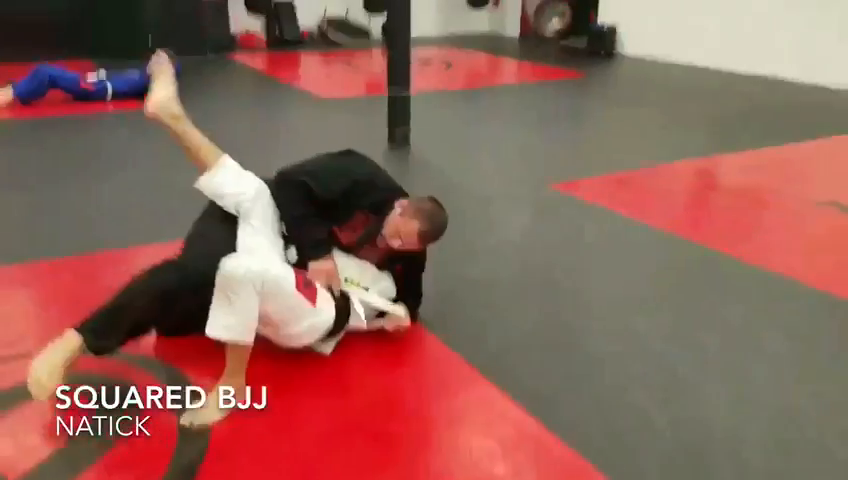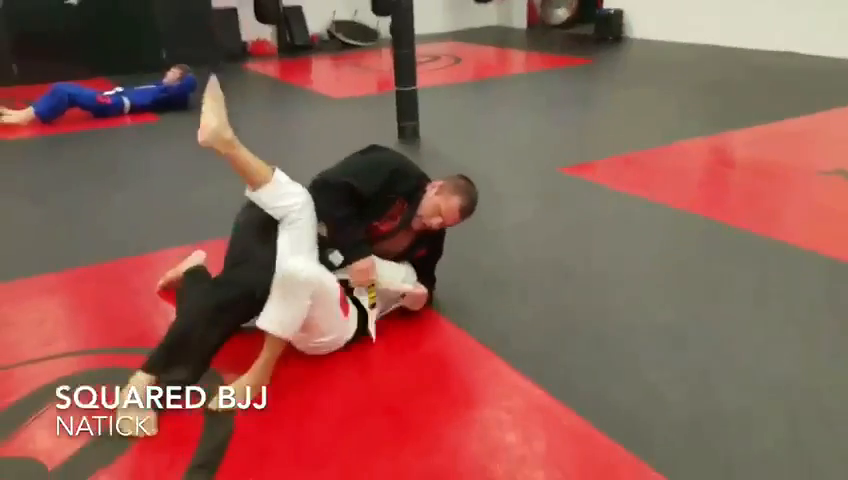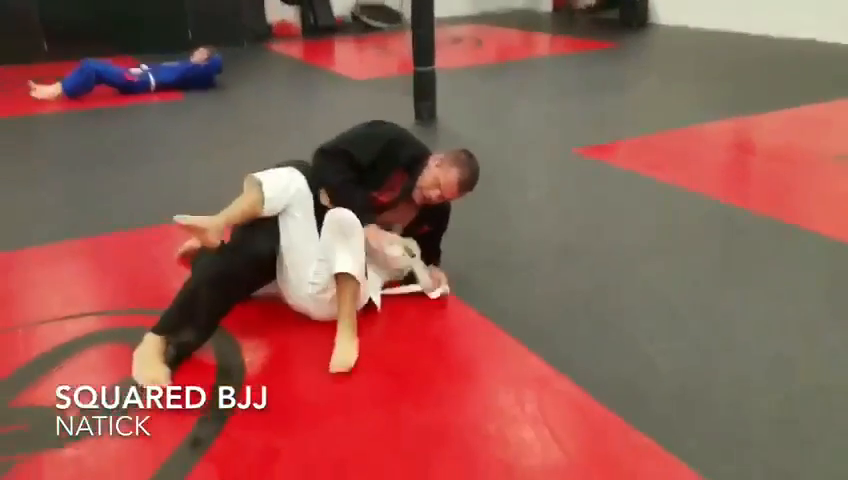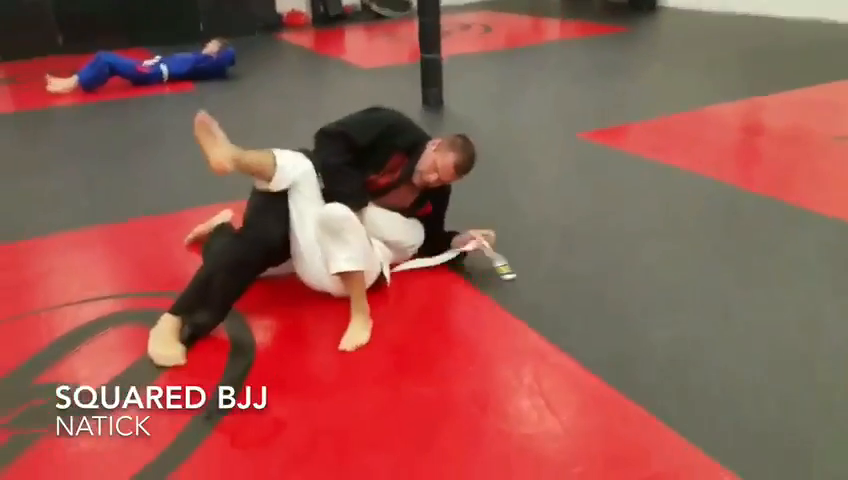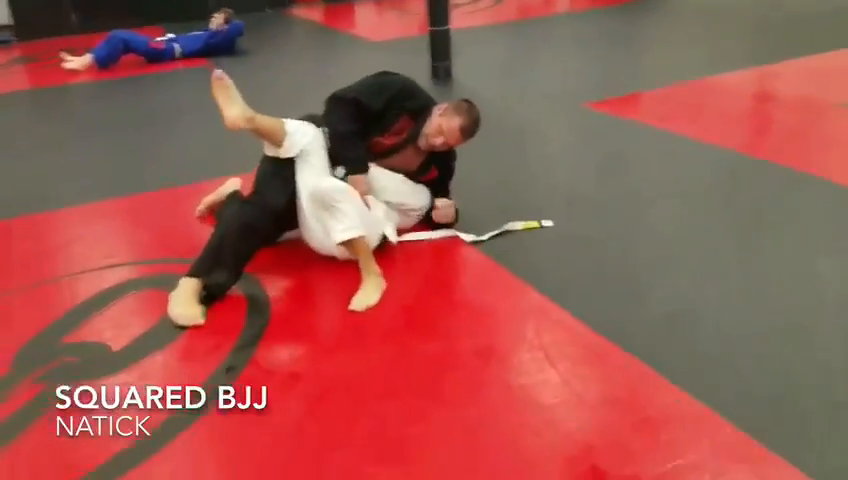
dt=0.3s
person 1, frame 1
left shoulder: (405, 249)
right shoulder: (365, 185)
left elbow: (406, 291)
right elbow: (292, 186)
left wrist: (400, 311)
right wrist: (315, 252)
person 1, frame 2
left shoulder: (428, 238)
right shoulder: (392, 169)
left elbow: (417, 277)
right elbow: (330, 190)
left wrist: (417, 294)
right wrist: (355, 257)
right hip: (282, 224)
person 1, frame 3
left shoulder: (435, 212)
right shoulder: (393, 144)
left elbow: (425, 253)
right elbow: (330, 160)
left wrist: (429, 272)
right wrist: (364, 219)
right hip: (287, 207)
person 1, frame 4
left shoulder: (434, 195)
right shoulder: (393, 129)
left elbow: (428, 239)
right elbow: (330, 140)
left wrist: (458, 241)
right wrist: (351, 201)
right hip: (299, 187)
right knee: (257, 244)
left ankle: (223, 232)
right ankle: (174, 321)
person 1, frame 5
left shoulder: (440, 161)
right shoulder: (401, 94)
left elbow: (431, 202)
right elbow: (341, 106)
left wrist: (444, 211)
right wrist: (355, 167)
left hip: (339, 182)
right hip: (304, 152)
left knee: (269, 223)
right knee: (267, 209)
left ankle: (233, 199)
right ankle: (193, 284)
person 2, frame 1
left shoulder: (151, 81)
right shoulder: (144, 74)
left hip: (100, 89)
right hip: (96, 83)
left knee: (47, 75)
right knee: (45, 70)
person 2, frame 2
left shoulder: (170, 94)
right shoulder: (160, 87)
left elbow: (191, 82)
left hip: (116, 104)
right hip: (114, 98)
left knee: (65, 92)
right knee: (64, 89)
left ankle: (29, 116)
right ankle: (28, 112)
person 2, frame 3
left shoulder: (196, 73)
right shoulder: (187, 66)
left elbow: (217, 63)
left hip: (142, 82)
right hip: (139, 75)
left knee: (93, 68)
right knee: (91, 65)
left ankle: (57, 91)
right ankle: (55, 88)
person 2, frame 4
left shoulder: (207, 64)
right shoulder: (198, 57)
left elbow: (229, 55)
left hip: (154, 73)
right hip: (152, 67)
left knee: (106, 61)
right knee: (105, 57)
left ankle: (72, 84)
right ankle: (71, 81)
person 2, frame 5
left shoulder: (218, 39)
right shoulder: (209, 34)
left elbow: (238, 27)
left hip: (167, 50)
right hip: (164, 45)
left knee: (121, 39)
right knee: (119, 35)
left ankle: (88, 61)
right ankle: (85, 58)
